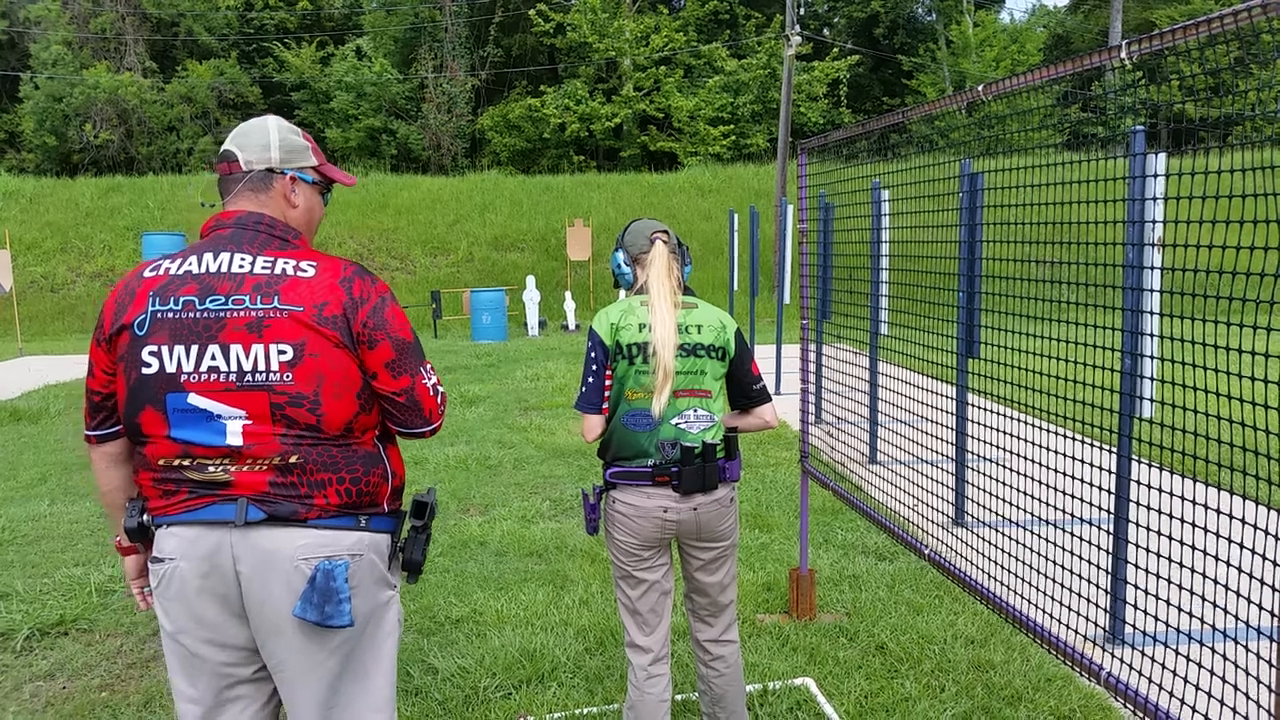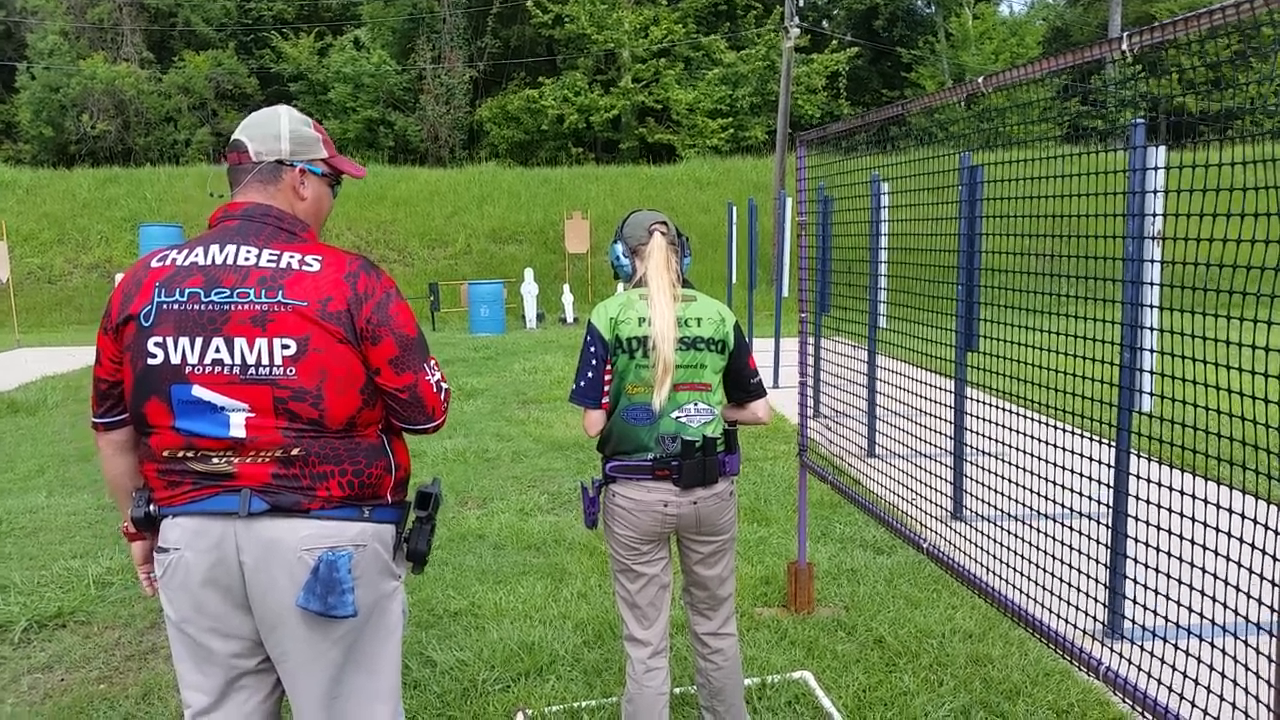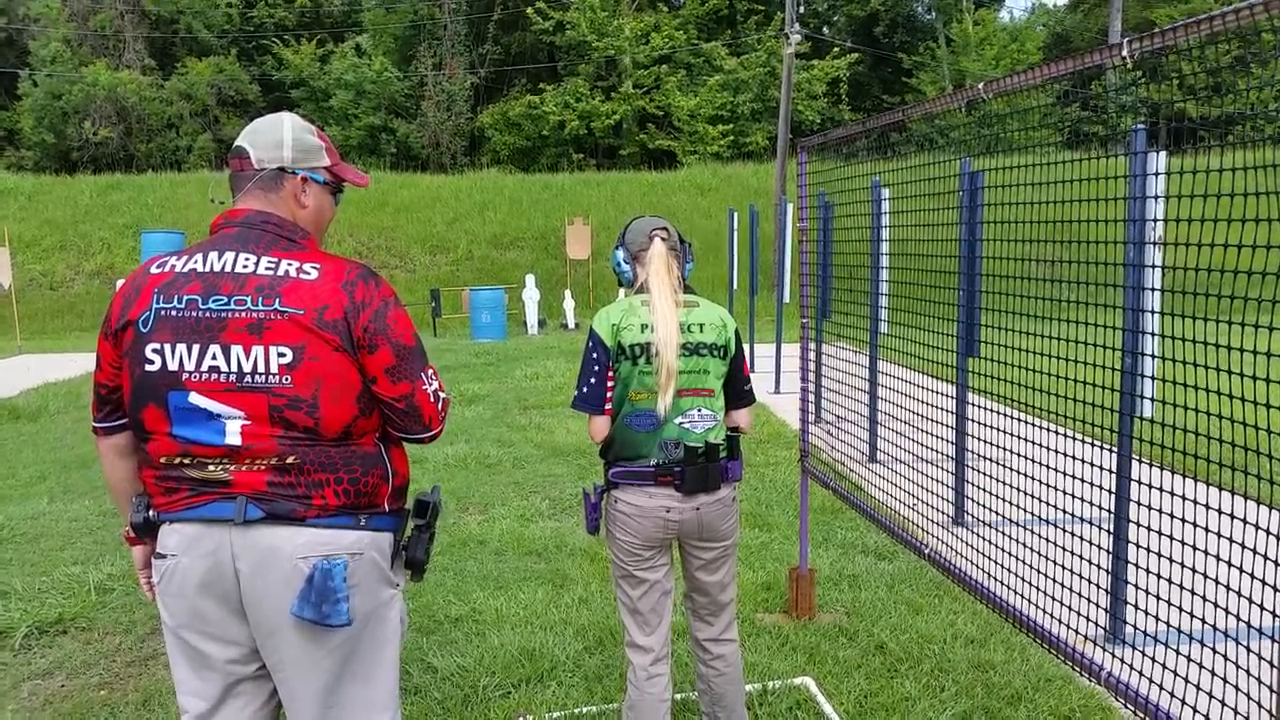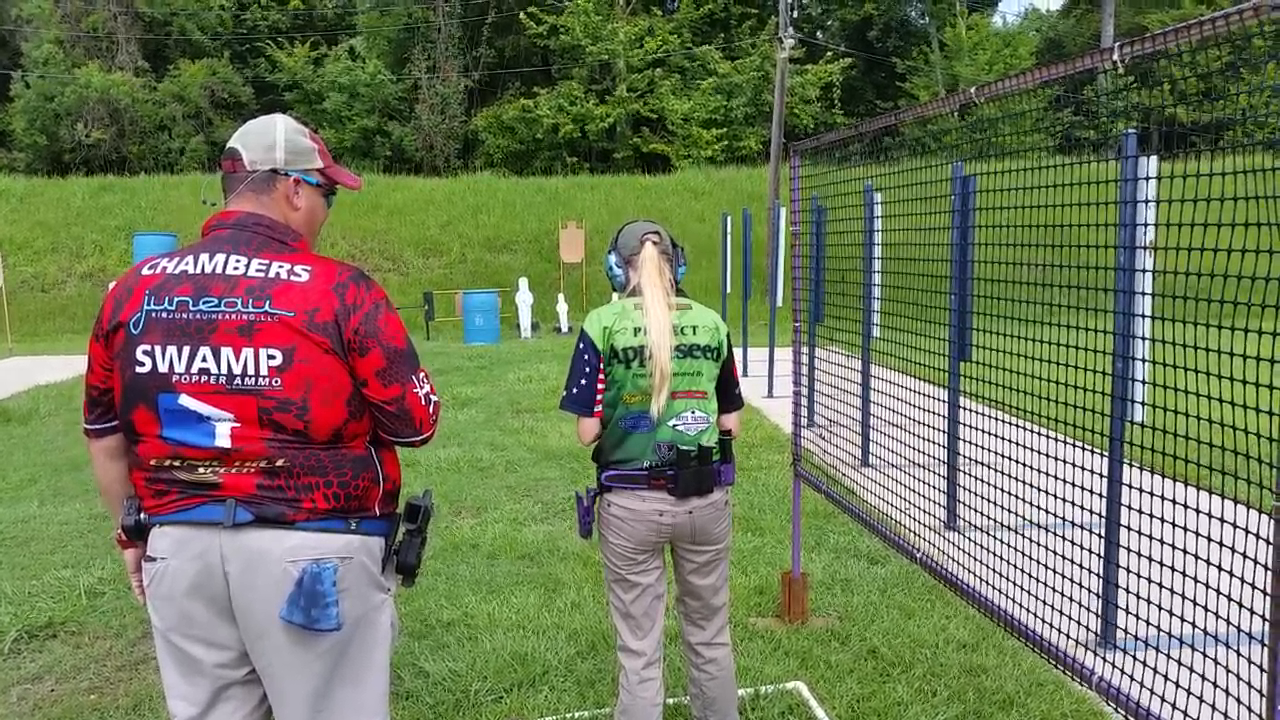
dt=0.5s
person 1, frame 1
left shoulder: (134, 293)
right shoulder: (345, 286)
left elbow: (106, 442)
right elbow: (422, 417)
left wrist: (133, 541)
left hip: (188, 547)
right hip: (321, 549)
person 1, frame 2
left shoulder: (142, 282)
right shoulder: (350, 279)
left elbow: (114, 430)
right elbow: (426, 412)
left wrist: (140, 527)
left hip: (193, 537)
right hip: (325, 540)
person 1, frame 3
left shoulder: (142, 289)
right shoulder: (349, 288)
left elbow: (113, 435)
right elbow: (424, 421)
left wrist: (142, 531)
left hip: (189, 544)
right hip: (321, 547)
person 1, frame 4
left shoulder: (133, 290)
right shoulder: (340, 290)
left elbow: (106, 436)
right elbow: (415, 424)
left wrist: (133, 534)
left hip: (180, 547)
right hip: (311, 552)
person 2, frame 1
left shoulder: (612, 321)
right shoulder: (719, 321)
left elbow: (592, 430)
right elbow: (765, 416)
left hip: (636, 500)
right hip: (711, 495)
left knee: (647, 646)
right knee: (718, 632)
person 2, frame 2
left shoulder: (611, 314)
right shoulder: (719, 314)
left elbow: (593, 424)
right elbow: (759, 411)
left hip: (636, 494)
right hip: (711, 490)
left knee: (646, 639)
right knee: (717, 625)
person 2, frame 3
left shoulder: (612, 321)
right shoulder: (719, 320)
left elbow: (599, 430)
right elbow: (741, 420)
left hip: (638, 499)
right hip: (712, 493)
left knee: (647, 646)
right knee: (718, 632)
person 2, frame 4
left shoulder: (604, 323)
right shoulder: (711, 322)
left elbow: (588, 431)
right elbow: (730, 424)
left hip: (631, 502)
right hip: (705, 496)
left knee: (639, 649)
right knee: (710, 636)
